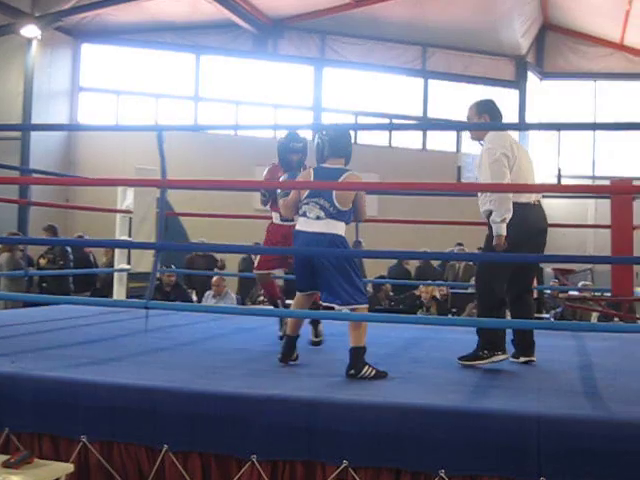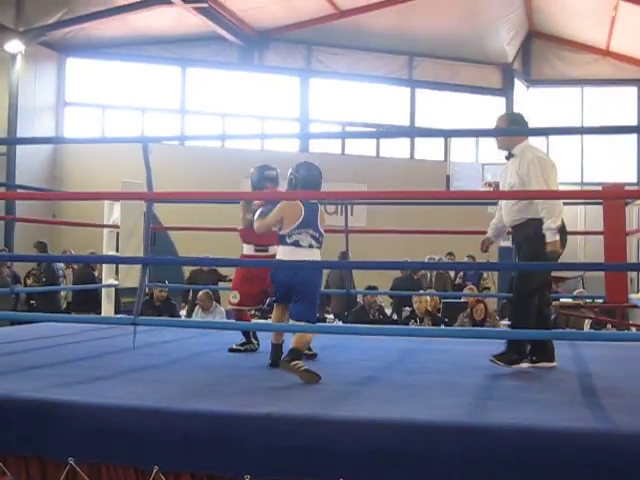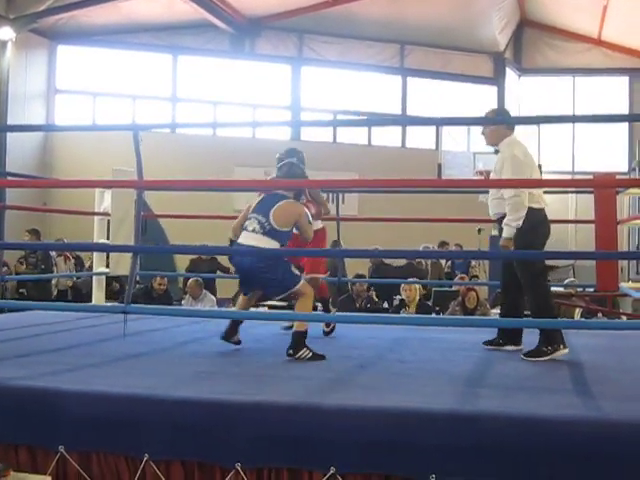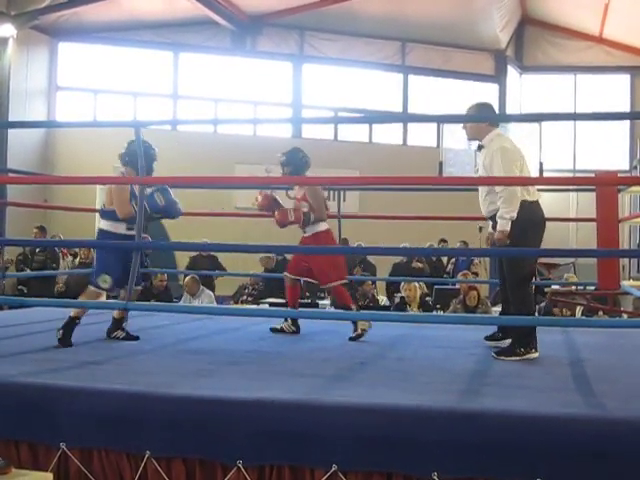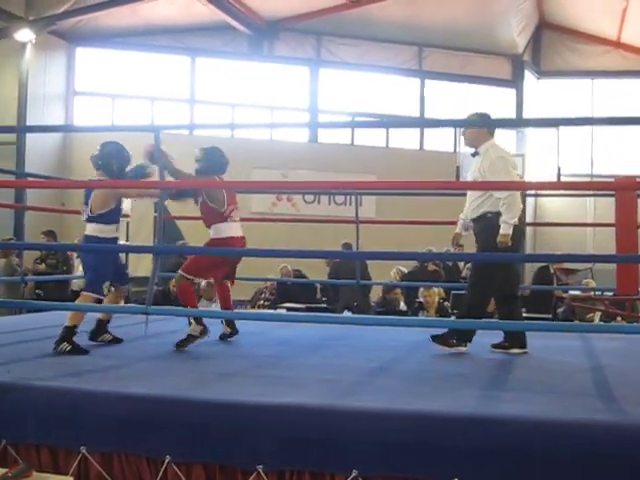
dt=1s
person 1, frame 1
left shoulder: (493, 147)
right shoulder: (514, 145)
left elbow: (501, 191)
left wrist: (499, 229)
right wrist: (502, 226)
left hip: (516, 221)
right hip: (534, 218)
left knee: (489, 283)
right knee: (520, 288)
left ankle: (491, 347)
right ankle: (525, 349)
person 1, frame 2
left shoulder: (534, 158)
right shoulder: (511, 164)
left elbow: (549, 199)
right elbow: (505, 207)
left wrist: (552, 236)
right wrist: (492, 234)
left hip: (540, 234)
right hip: (526, 235)
left knee: (524, 291)
right knee: (534, 292)
left ankle: (517, 351)
right ankle: (542, 352)
person 1, frame 3
left shoulder: (512, 154)
right shoulder: (508, 153)
left elbow: (517, 197)
left wrist: (508, 232)
left hip: (525, 224)
right hip: (522, 225)
left knee: (533, 282)
right knee: (511, 283)
left ankle: (553, 341)
right ankle: (509, 336)
person 1, frame 4
left shoulder: (500, 147)
right shoulder: (489, 149)
left elbow: (509, 190)
left wrist: (502, 226)
right wrist: (494, 227)
left hip: (521, 219)
right hip: (513, 220)
left knee: (518, 280)
right knee: (508, 279)
left ankle: (526, 344)
right ankle: (507, 330)
person 1, frame 5
left shoulder: (497, 157)
right shoulder: (482, 159)
left elbow: (510, 196)
right elbow: (476, 201)
left wrist: (506, 230)
right wrist: (461, 227)
left hip: (496, 229)
right hip: (489, 228)
left knee: (480, 284)
right knee: (505, 287)
left ankle: (459, 336)
right ankle: (515, 340)
person 2, frame 1
left shoulder: (306, 175)
right shoulder: (353, 180)
left elbow: (288, 211)
right elbow: (360, 216)
left wrist: (282, 195)
left hip: (303, 240)
right hip: (331, 243)
left knee: (305, 294)
right knee: (358, 302)
left ankle: (288, 350)
right ankle: (357, 364)
person 2, frame 2
left shoulder: (288, 205)
right shoulder: (319, 210)
left elbow: (259, 228)
left wrist: (263, 212)
left hip: (284, 268)
right hip: (310, 271)
left knee: (282, 304)
right knee: (307, 323)
left ankle: (276, 355)
right ankle: (293, 358)
person 2, frame 3
left shoulder: (260, 199)
right shoulder: (296, 208)
left elbow: (236, 227)
right elbow: (308, 238)
left wrist: (235, 246)
right wrist: (306, 220)
left hip: (241, 254)
right hip: (264, 258)
left knee: (250, 291)
right knee: (305, 292)
left ankle: (231, 331)
right ankle: (297, 346)
person 2, frame 4
left shoulder: (135, 184)
right shoulder: (119, 182)
left elbow: (139, 213)
right elbow: (123, 212)
left wrist: (162, 210)
right wrist: (150, 204)
left hip: (128, 240)
right hip: (110, 240)
left knee: (134, 288)
right knee: (98, 288)
left ankle: (116, 327)
right ankle: (67, 328)
person 2, frame 5
left shoulder: (102, 183)
right shoulder: (110, 186)
right elbow: (143, 192)
left wrist: (135, 173)
left hip: (101, 244)
right hip: (99, 245)
left knee: (120, 287)
right knee: (92, 292)
left ankle: (100, 330)
right ankle: (64, 339)
person 3, frame 1
right shoulder: (274, 171)
right elbow: (265, 202)
right wrist: (267, 190)
right hip: (277, 228)
right knee: (262, 273)
left ankle: (316, 324)
person 3, frame 2
right shoulder: (248, 203)
right elbow: (246, 226)
right wrist: (257, 209)
left hip: (273, 259)
right hip: (251, 260)
right knee: (238, 306)
right ankle: (251, 340)
person 3, frame 3
left shoulder: (309, 186)
left elbow: (326, 208)
left wrist: (313, 211)
left hip: (315, 234)
right hip: (295, 235)
left knee: (313, 277)
left ankle: (328, 314)
person 3, frame 4
left shoulder: (312, 186)
right shoulder: (298, 188)
left elbow: (321, 215)
left wrist: (296, 218)
right wrist: (277, 207)
left hip: (321, 238)
right hip: (308, 238)
left knee: (331, 284)
right knee: (291, 276)
left ankle: (360, 321)
right ankle: (292, 323)
person 3, frame 5
right shoulder: (219, 185)
left elbow: (179, 175)
left wrist: (160, 158)
right wrist: (179, 192)
left hip: (223, 242)
right hip: (237, 242)
left knee: (183, 279)
right knee: (221, 281)
left ankle: (197, 325)
right ankle: (229, 326)
